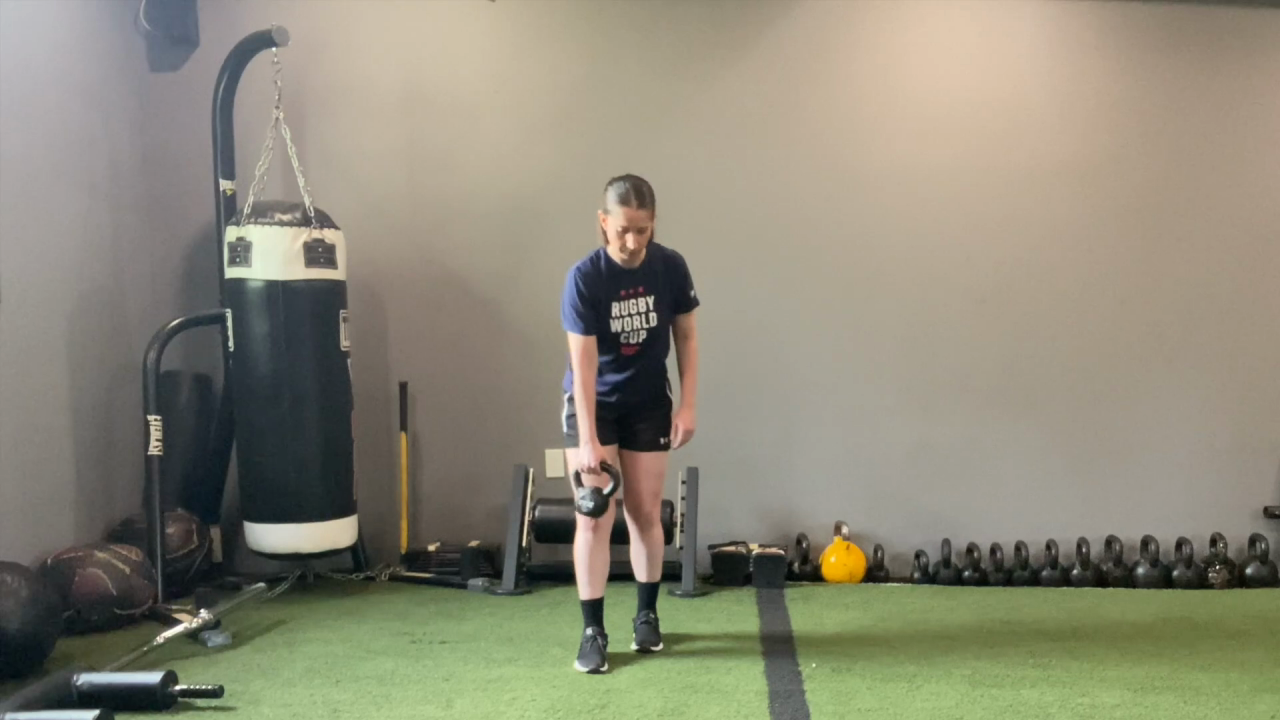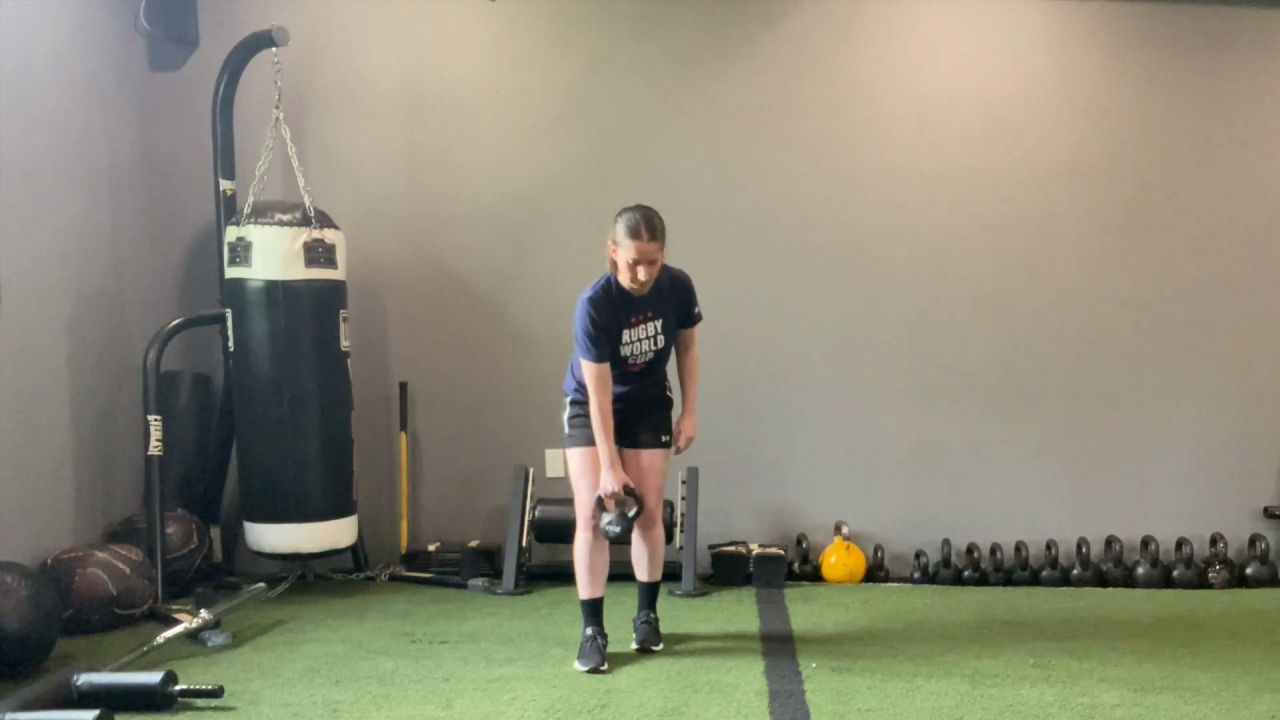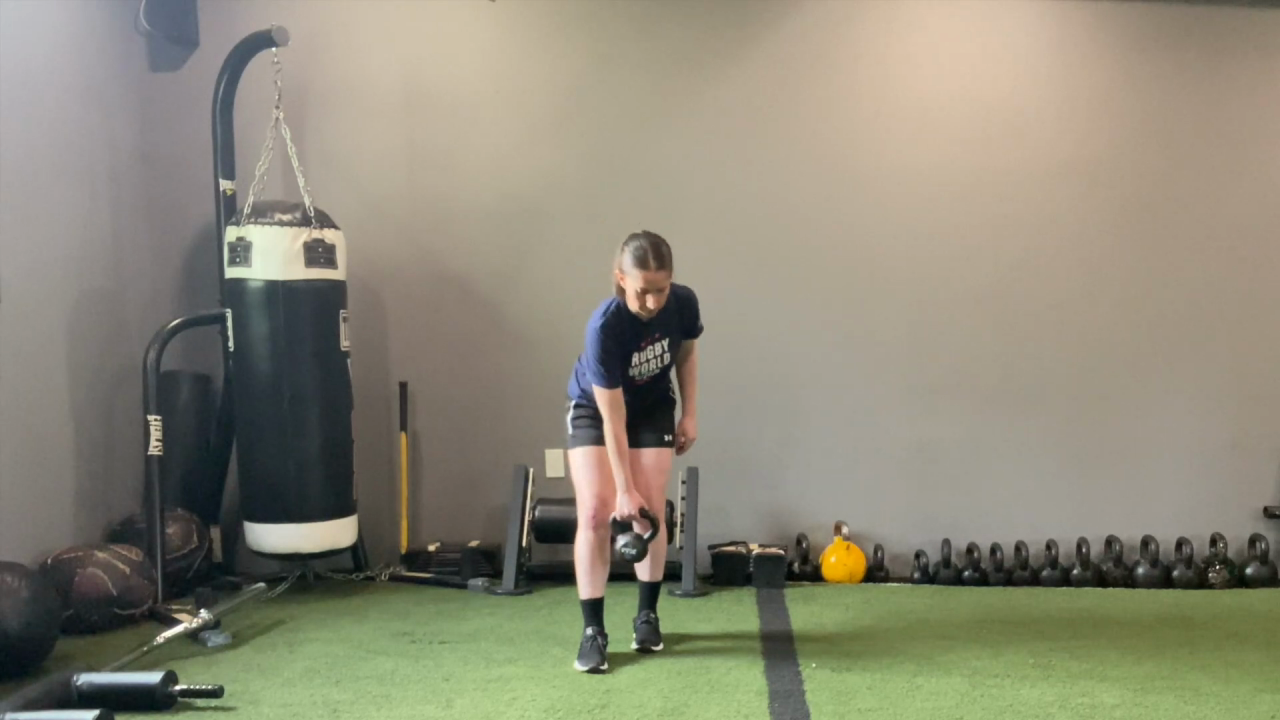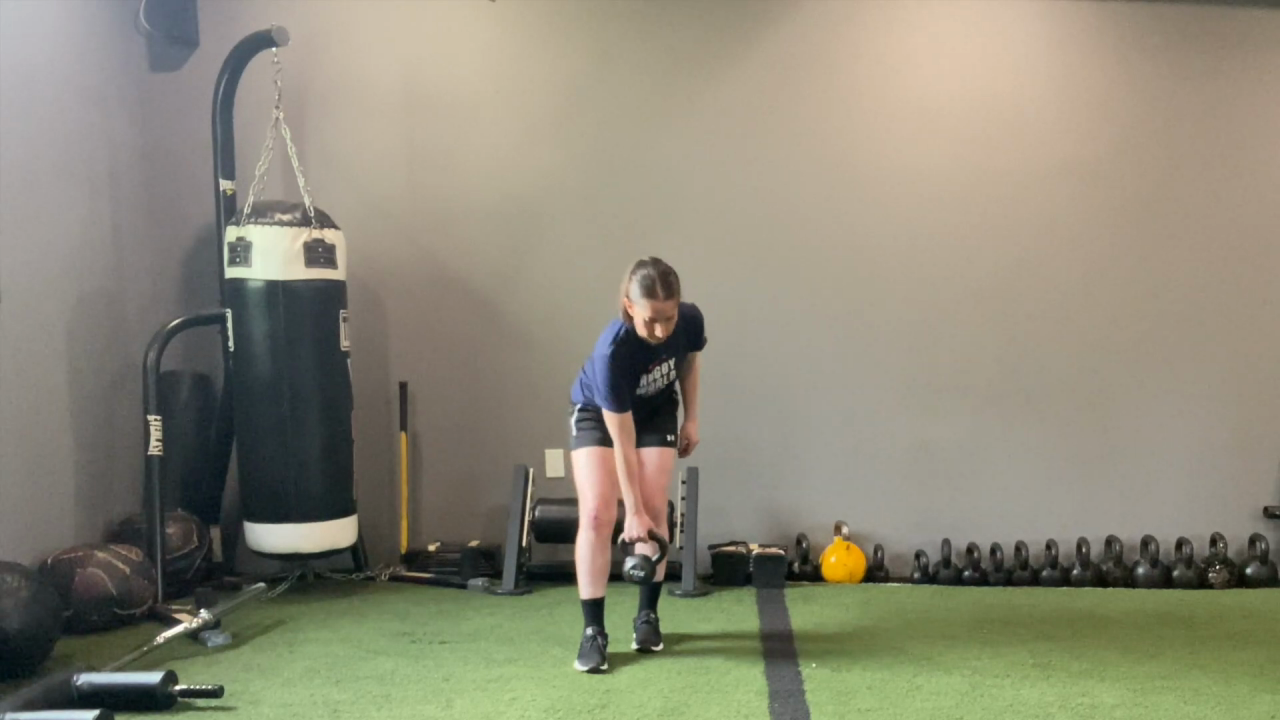
dt=0.3s
person 1, frame 1
left shoulder: (671, 267)
right shoulder: (585, 277)
left elbow: (686, 337)
right elbow: (583, 364)
left wrist: (687, 405)
right wrist: (587, 441)
left hip: (649, 403)
right hip: (593, 404)
left knee: (645, 513)
right knee: (594, 516)
left ankle: (647, 615)
right ankle: (593, 631)
person 1, frame 2
left shoulder: (678, 286)
right shoulder: (594, 303)
left elbow: (687, 348)
right elbow: (599, 393)
left wrist: (689, 412)
right wrist: (608, 466)
left hip: (649, 405)
right hip: (588, 406)
left knee: (648, 510)
right knee: (593, 511)
left ankle: (647, 615)
right ankle: (593, 631)
person 1, frame 3
left shoulder: (684, 302)
right shoulder: (604, 326)
left elbow: (686, 354)
right elbow: (613, 419)
left wrist: (689, 414)
right wrist: (624, 489)
left hip: (654, 407)
right hip: (592, 408)
left knee: (652, 511)
right knee: (596, 512)
left ankle: (647, 615)
right ankle: (593, 630)
person 1, frame 4
left shoulder: (691, 320)
right shoulder: (612, 350)
right elbow: (623, 444)
left wrist: (691, 419)
right wrist: (633, 511)
left hip: (656, 412)
right hip: (596, 413)
left knee: (655, 510)
right knee: (597, 514)
left ankle: (647, 615)
right ankle: (593, 631)
